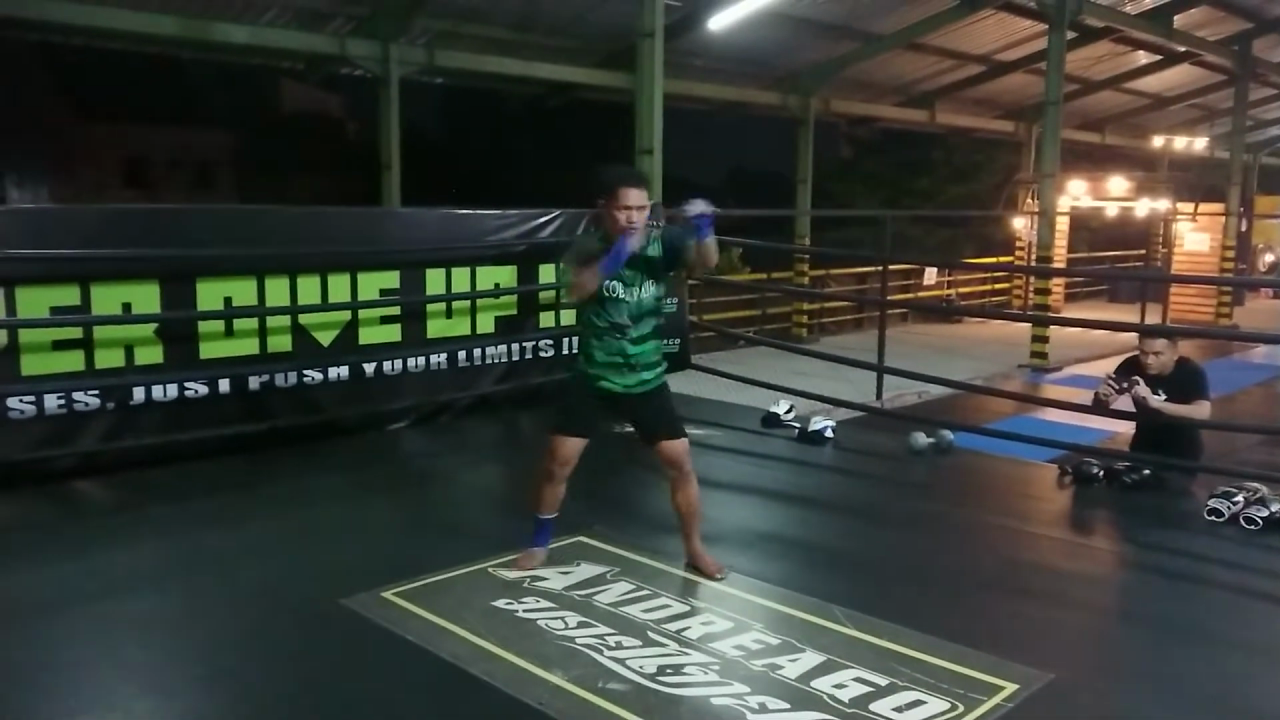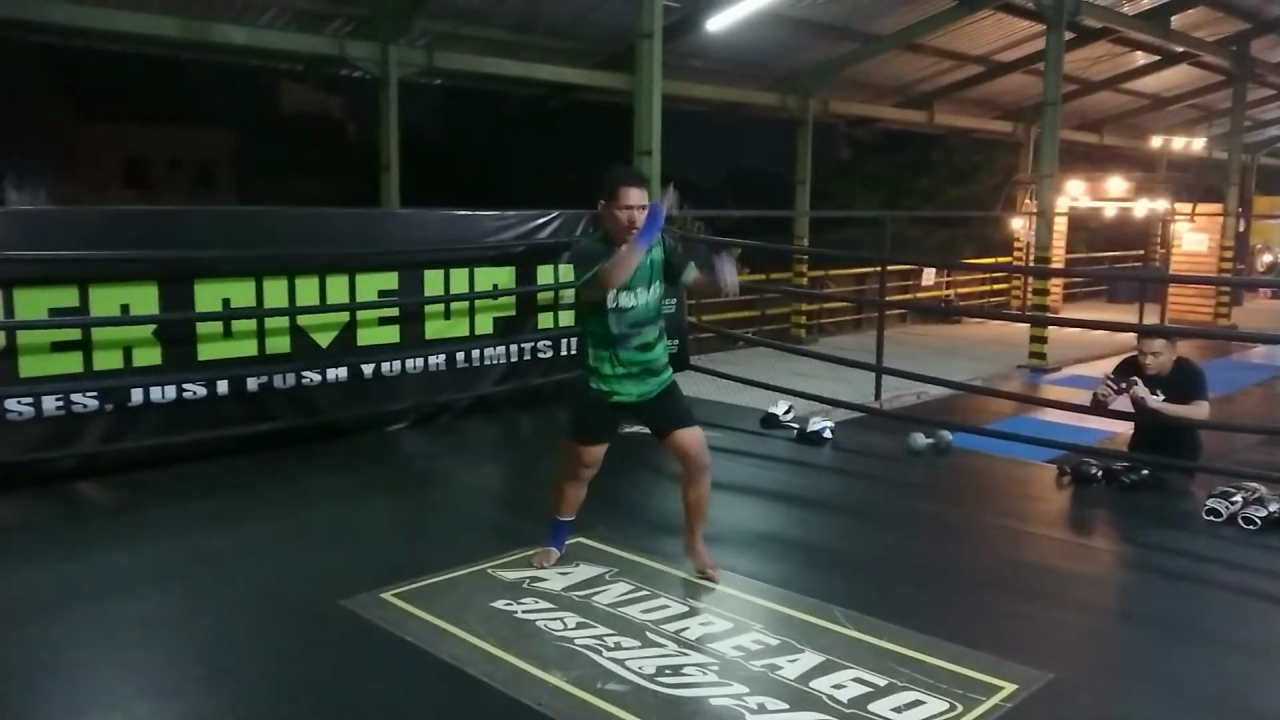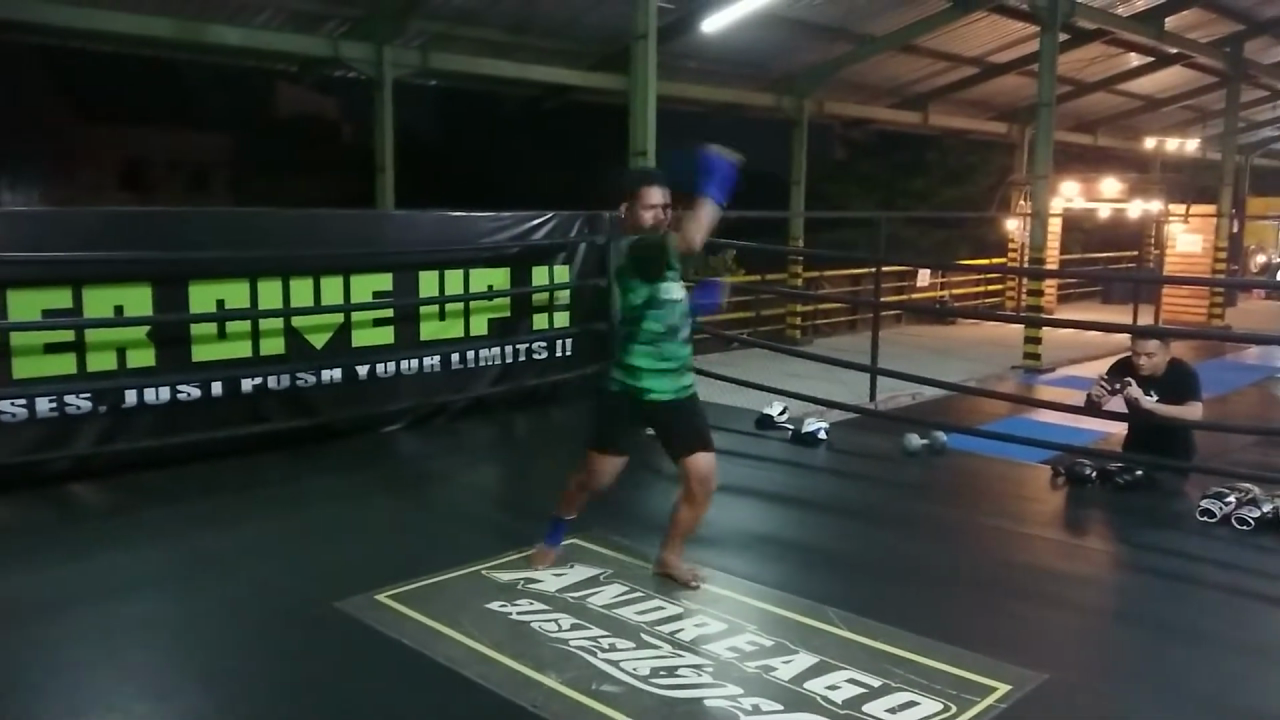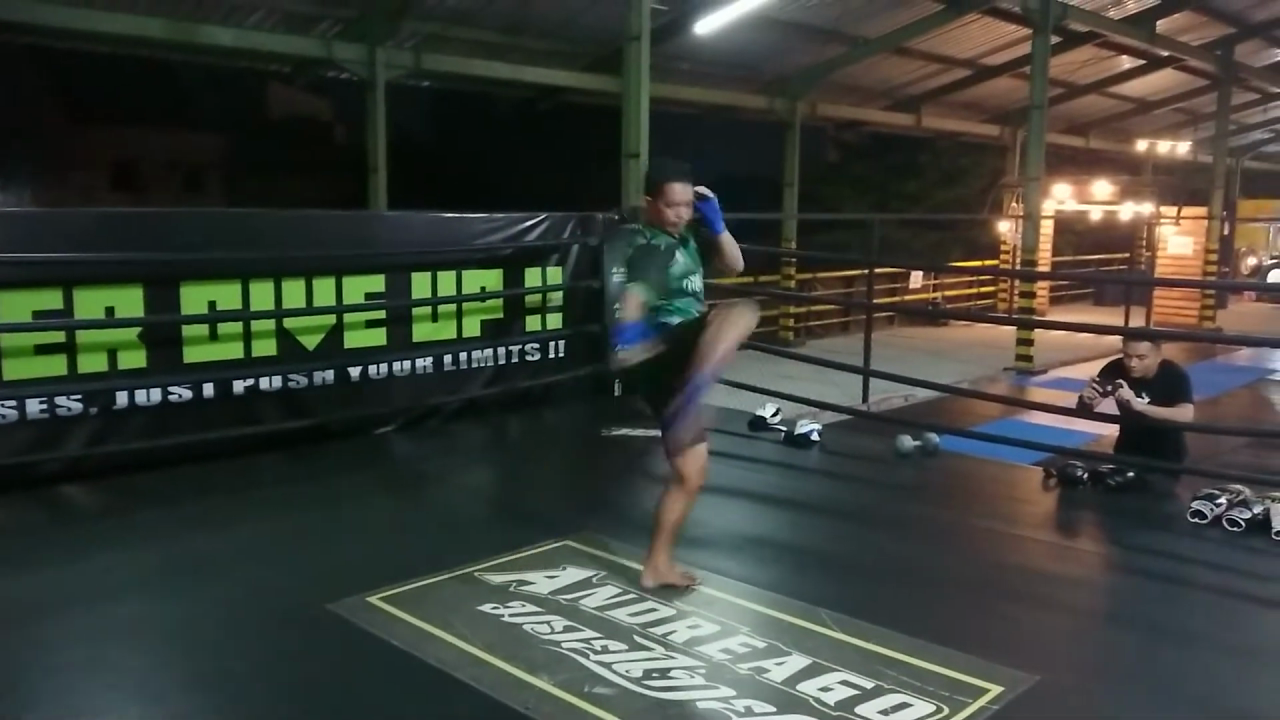
dt=0.2s
person 1, frame 1
left shoulder: (660, 243)
right shoulder: (588, 246)
left elbow: (705, 263)
right elbow: (577, 289)
left wrist: (701, 225)
right wrist: (617, 254)
left hip: (646, 381)
right hip: (593, 379)
left knee: (680, 465)
right knee: (558, 463)
left ankle: (694, 549)
right ankle: (541, 540)
person 1, frame 2
left shoulder: (660, 249)
right shoulder: (587, 251)
left elbow: (693, 280)
right elbow: (603, 284)
left wrist: (722, 275)
right wrist: (640, 236)
left hip: (655, 381)
right hip: (604, 383)
left knee: (697, 459)
right knee: (579, 467)
left ankle: (696, 549)
right ankle: (556, 539)
person 1, frame 3
left shoulder: (662, 257)
right shoulder: (638, 249)
right elbow: (690, 241)
left wrist: (697, 299)
right wrist: (713, 181)
left hip: (677, 388)
right hip: (634, 386)
left knee: (702, 479)
right knee: (598, 477)
left ankle: (670, 557)
right ankle: (555, 536)
person 1, frame 4
left shoulder: (683, 239)
right shoulder: (649, 243)
left elbow: (733, 266)
right elbow: (635, 293)
left wrist: (714, 218)
right wrist: (628, 331)
left hip: (672, 362)
right hip: (661, 356)
left knee: (691, 475)
right knee: (737, 315)
left ankle: (658, 565)
right ankle: (694, 392)
